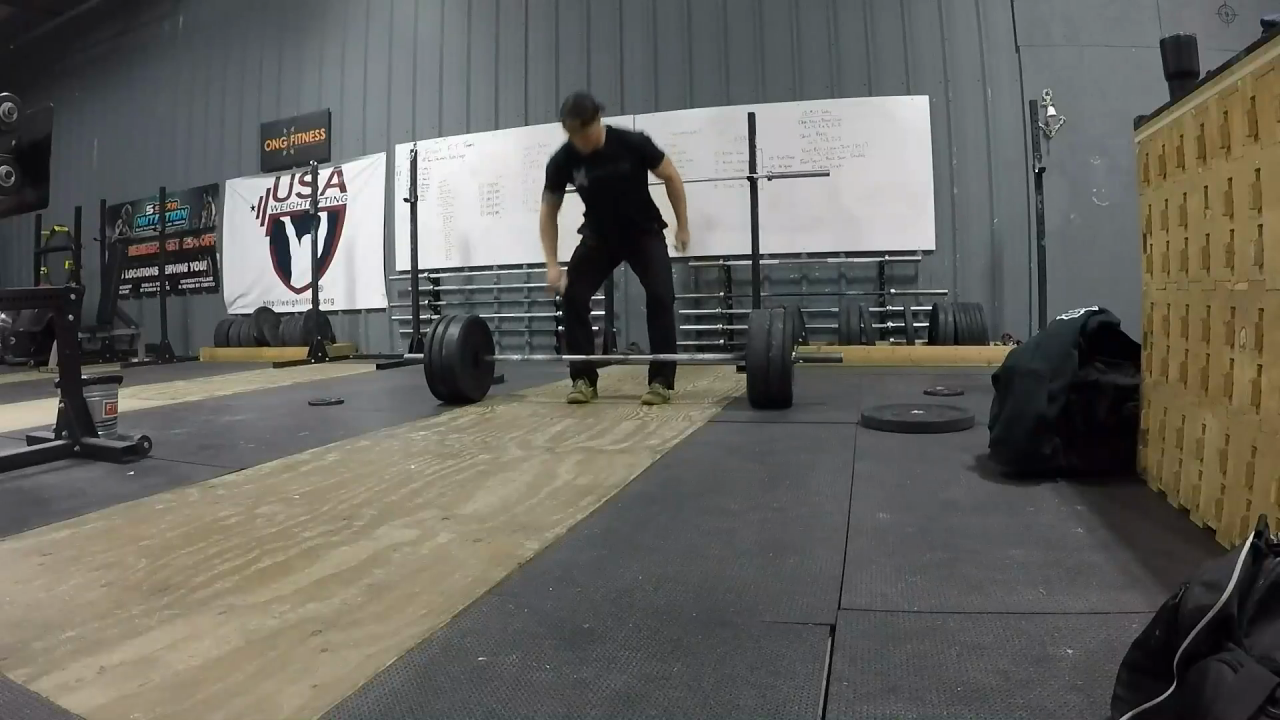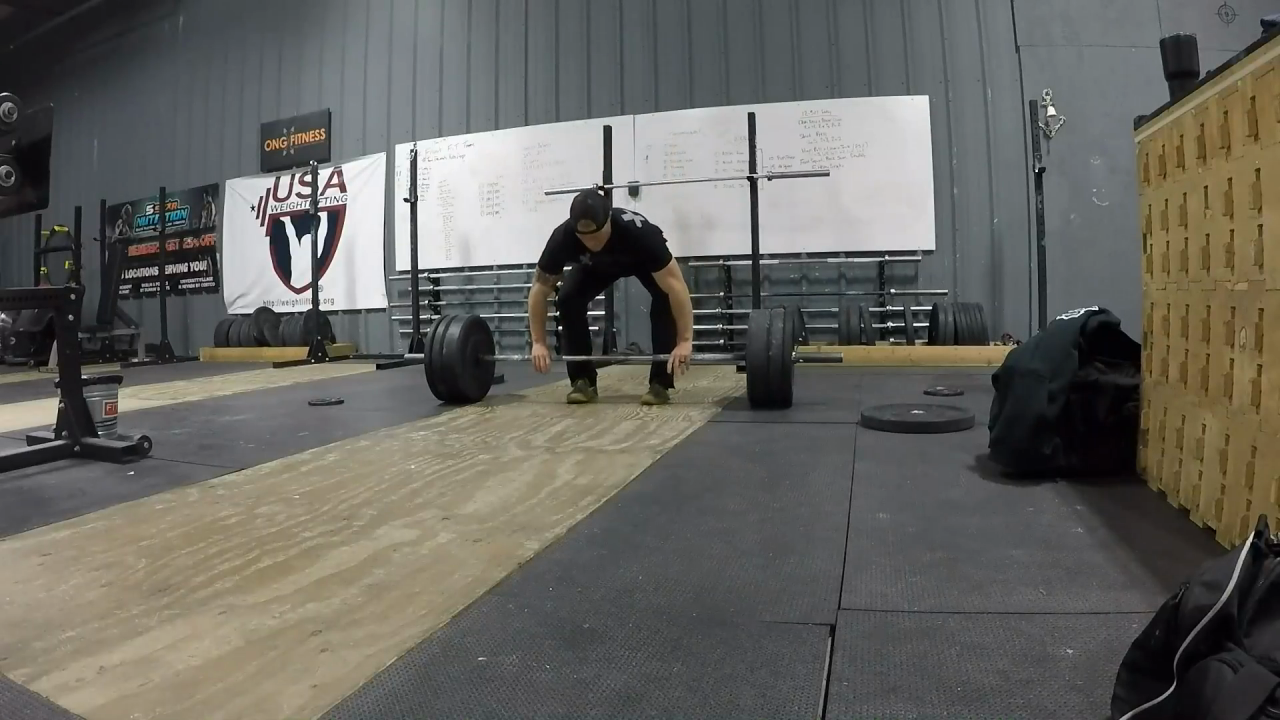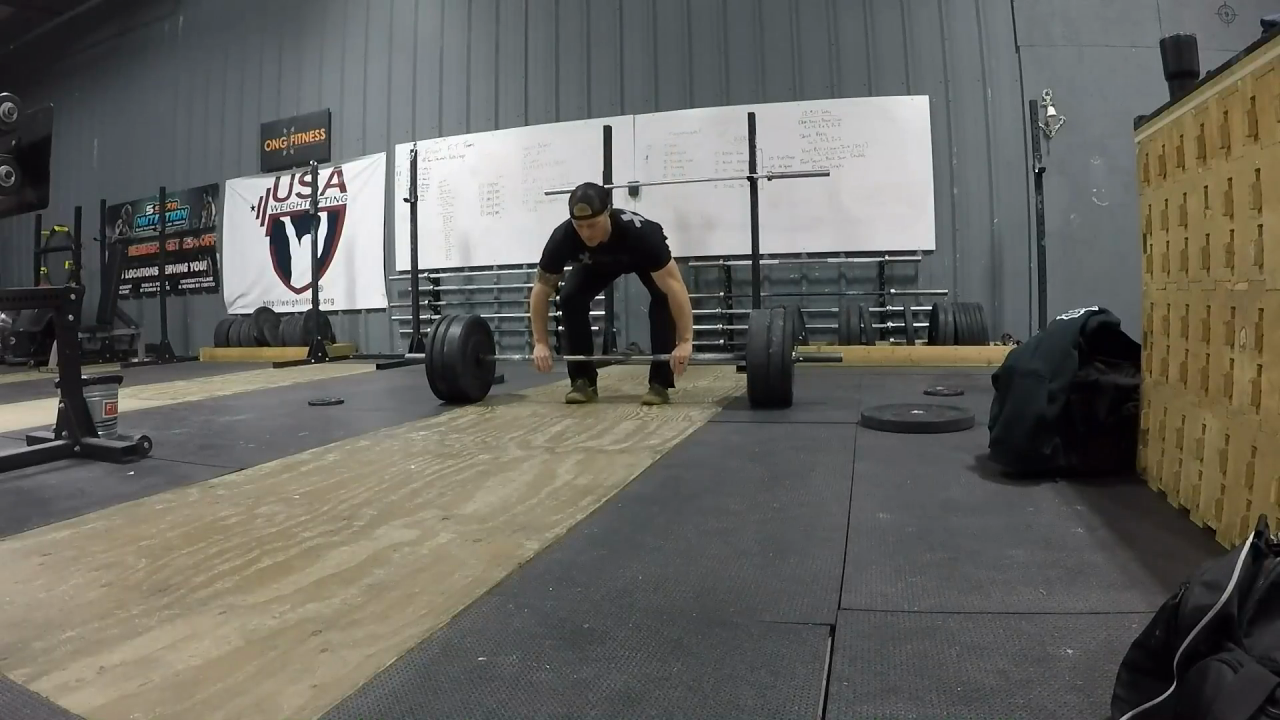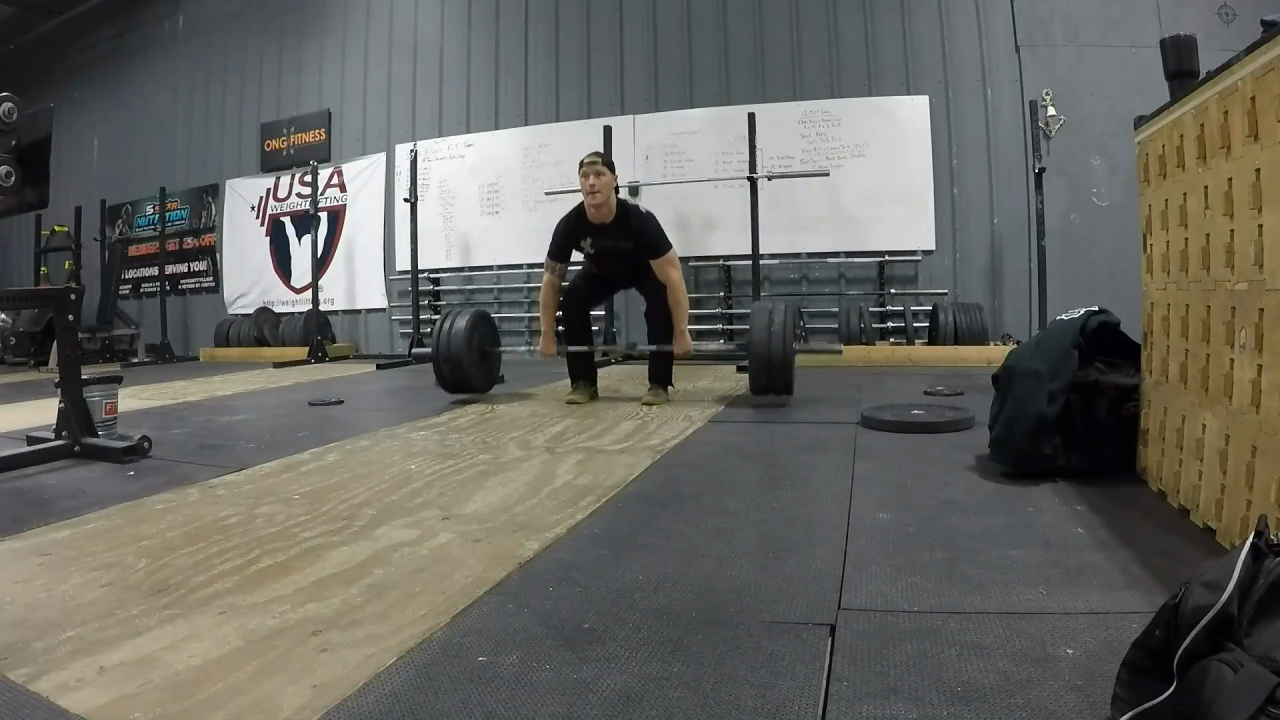
dt=1s
person 1, frame 1
left shoulder: (633, 143)
right shoulder: (562, 161)
left elbow: (671, 177)
right elbow: (549, 212)
left wrist: (683, 227)
right wrist: (552, 263)
left hip: (643, 233)
right hip: (598, 237)
left knee: (660, 295)
right knee: (572, 296)
left ankle: (661, 380)
right ankle: (583, 379)
person 1, frame 2
left shoulder: (637, 230)
right shoulder: (562, 238)
left elbow: (676, 286)
right elbow: (539, 291)
left wrist: (685, 341)
right wrist: (538, 342)
left hip: (641, 259)
left knee: (665, 297)
right knee: (568, 299)
left ankle: (660, 383)
right ankle: (583, 380)
person 1, frame 3
left shoulder: (639, 232)
right shoulder: (562, 238)
left elbow: (675, 288)
right elbow: (541, 291)
left wrist: (685, 342)
right wrist: (540, 343)
left hip: (641, 256)
right hip: (596, 262)
left knee: (663, 296)
right knee: (570, 298)
left ankle: (660, 383)
right ankle: (584, 380)
person 1, frame 4
left shoulder: (639, 220)
right shoulder: (569, 226)
left elbow: (672, 276)
right elbow: (551, 281)
left wrist: (681, 333)
right wrist: (547, 335)
left hip: (642, 269)
right hip: (601, 272)
left knee: (660, 299)
right knee: (571, 300)
left ankle: (659, 384)
right ankle: (583, 381)
